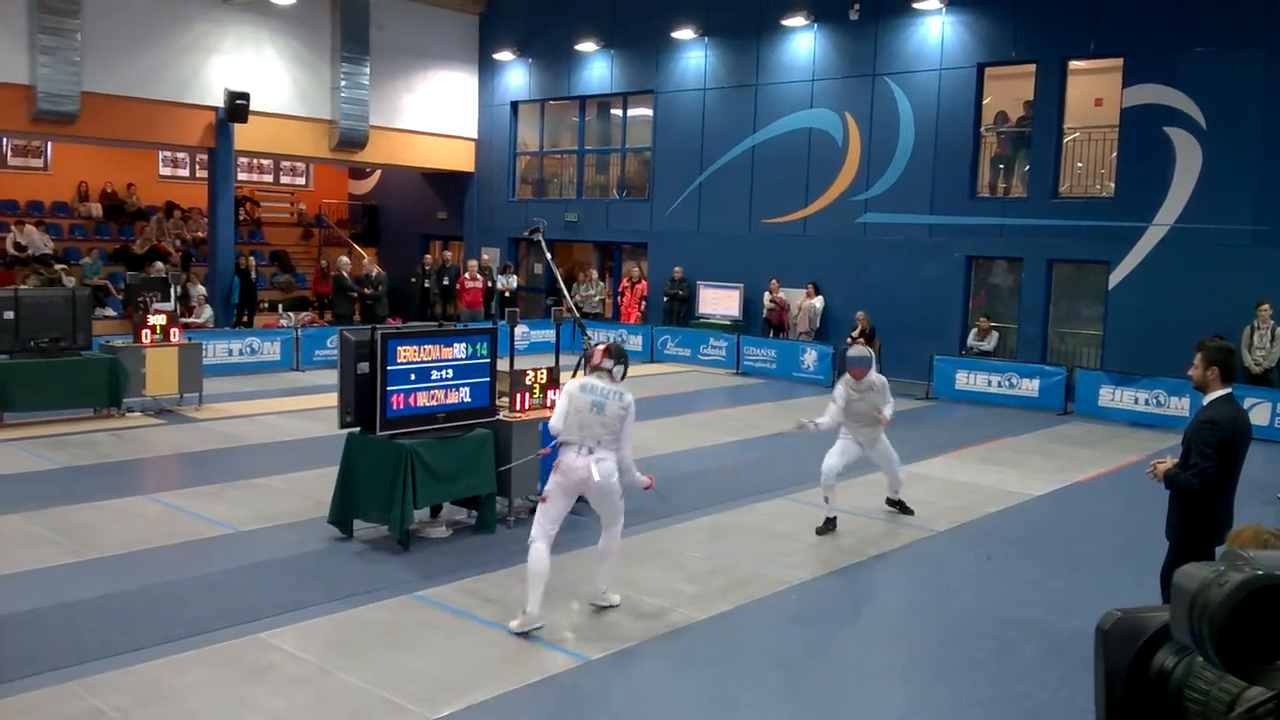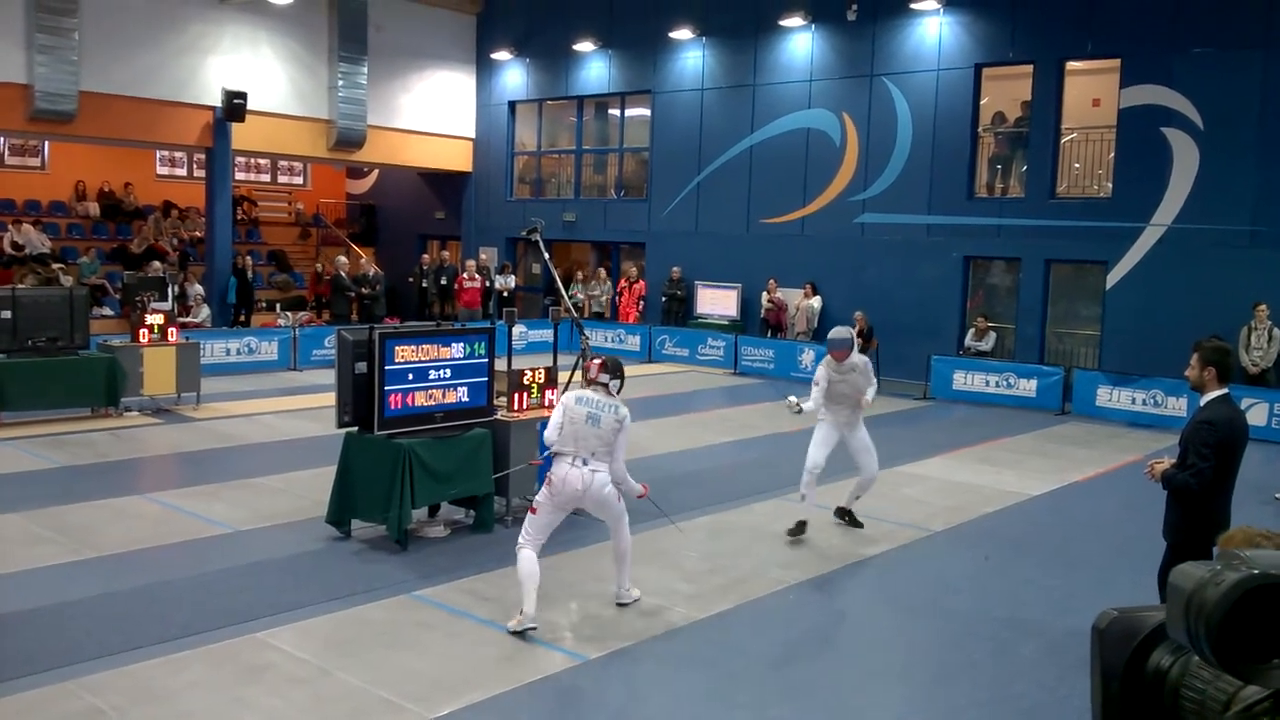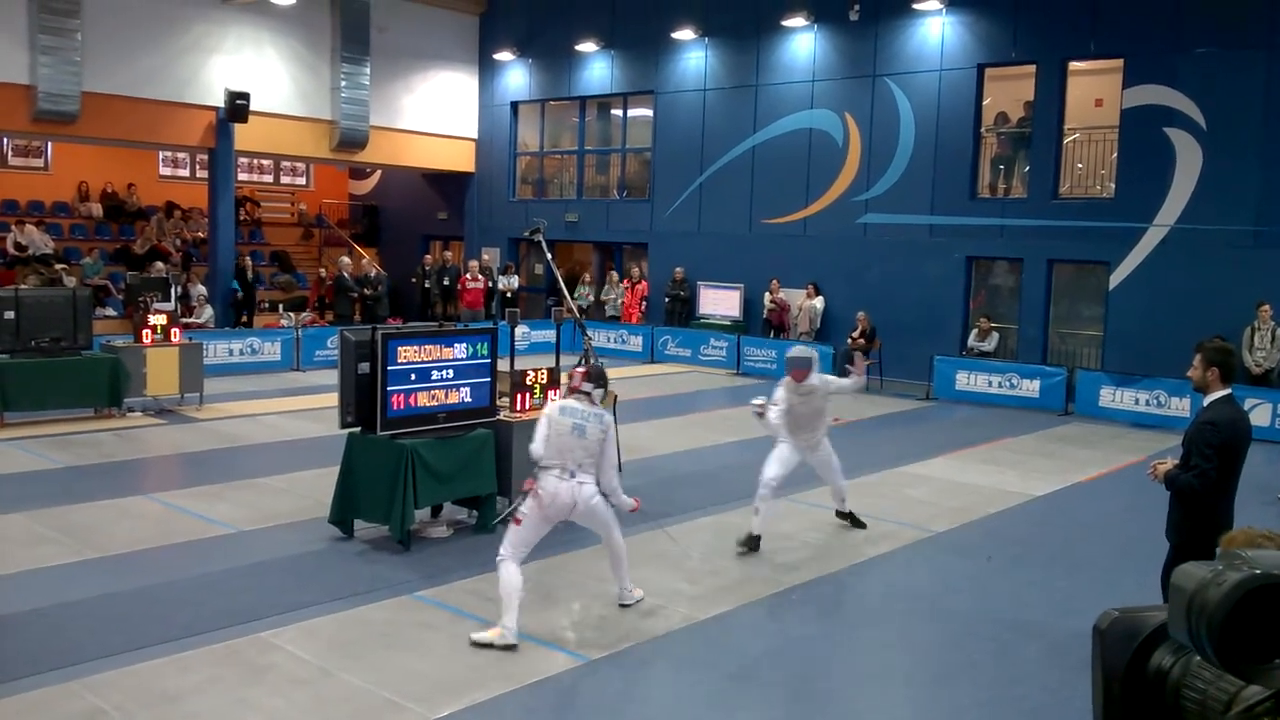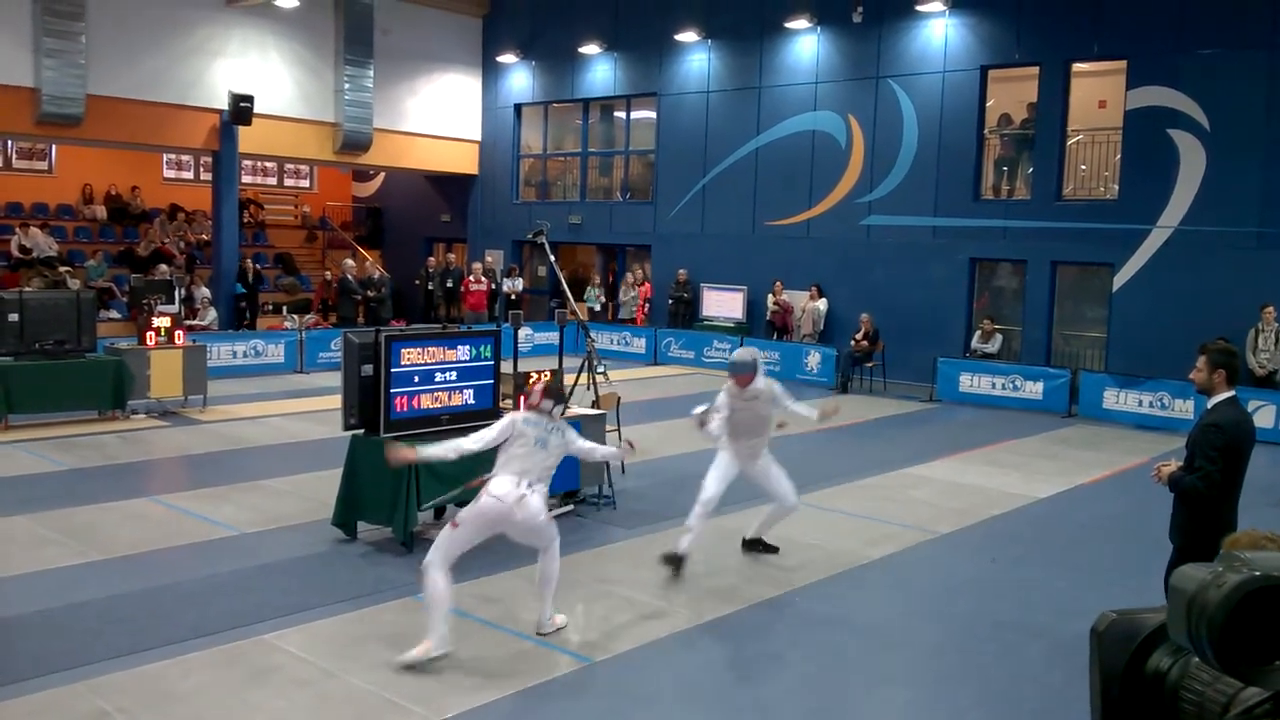
dt=0.3s
person 1, frame 1
left shoulder: (574, 386)
right shoulder: (625, 399)
left elbow: (555, 428)
right elbow: (622, 453)
right wrist: (638, 480)
left hip: (570, 466)
right hip: (604, 470)
left knee: (541, 538)
right knee: (613, 527)
left ankle: (531, 614)
right ankle: (601, 594)
person 1, frame 2
left shoulder: (571, 398)
right shoulder: (621, 412)
left elbow: (550, 440)
right elbow: (617, 466)
right wrist: (635, 489)
left hip: (562, 478)
right hip: (598, 483)
left knee: (527, 545)
right knee: (620, 523)
left ankle: (527, 614)
right ankle: (623, 590)
person 1, frame 3
left shoulder: (554, 408)
right shoulder: (605, 419)
left elbow: (537, 453)
right elbow: (607, 474)
right wrist: (625, 502)
left hip: (549, 491)
right hip: (585, 494)
left knee: (508, 558)
right knee: (611, 529)
left ankle: (507, 629)
right ankle: (626, 591)
person 1, frame 4
left shoulder: (516, 420)
right shoulder: (564, 432)
left elbow: (474, 443)
right elbow: (595, 452)
left wrist: (419, 453)
right wrist: (618, 451)
left hip: (495, 501)
right hip: (531, 509)
left knee: (435, 563)
right knee: (550, 543)
left ankle: (436, 641)
right ankle: (546, 619)
person 2, frame 1
left shoulder: (1211, 419)
right shoulder: (1236, 412)
left elbow: (1197, 482)
left wrist: (1168, 474)
right wrist: (1179, 464)
left hip: (1195, 523)
right hip: (1211, 518)
left knee: (1175, 587)
person 2, frame 2
left shoulder: (1207, 420)
right shoulder: (1233, 413)
left elbow: (1195, 483)
left wrist: (1165, 475)
right wrist: (1177, 465)
left hip: (1193, 524)
right hip: (1209, 520)
person 2, frame 3
left shoulder: (1210, 421)
right shoulder: (1236, 413)
left elbow: (1198, 484)
left wrist: (1168, 475)
right wrist: (1179, 466)
left hip: (1196, 525)
right hip: (1212, 521)
person 2, frame 4
left shoulder: (1215, 423)
right shoulder: (1239, 414)
left elbow: (1203, 487)
left wrist: (1173, 478)
right wrist: (1184, 468)
left hip: (1201, 527)
right hip: (1217, 523)
person 3, frame 1
left shoulder: (880, 382)
right shoulder: (843, 387)
left elbow: (889, 403)
right elbow: (830, 418)
left wrist: (886, 415)
right wrist: (814, 424)
left hip: (876, 438)
right hip: (850, 438)
left knee: (896, 477)
right knee: (828, 469)
left ankle: (893, 499)
right ankle: (830, 518)
person 3, frame 2
left shoulder: (863, 363)
right shoulder: (825, 369)
left elbow: (871, 384)
right elbow: (815, 403)
left wrist: (868, 398)
right wrist: (799, 407)
left hip: (854, 424)
right hip: (829, 422)
left knee: (870, 474)
right knee: (812, 466)
left ankle: (844, 510)
right ankle: (801, 521)
person 3, frame 3
left shoulder: (823, 382)
right shoulder: (784, 390)
left elbow: (851, 385)
right elbow: (775, 424)
left wrist: (859, 374)
right wrist: (762, 415)
left hip: (818, 443)
right hip: (790, 443)
left knee: (838, 484)
right knee: (768, 479)
left ankle: (844, 512)
right ankle: (755, 535)
person 3, frame 4
left shoulder: (769, 389)
right shoulder: (727, 394)
left elbow: (789, 406)
right elbow: (715, 433)
left wrist: (816, 416)
right wrist: (703, 424)
left hip: (758, 456)
right hip: (730, 453)
left knee: (789, 503)
right knee: (708, 498)
left ankle: (753, 539)
right ankle: (679, 554)
